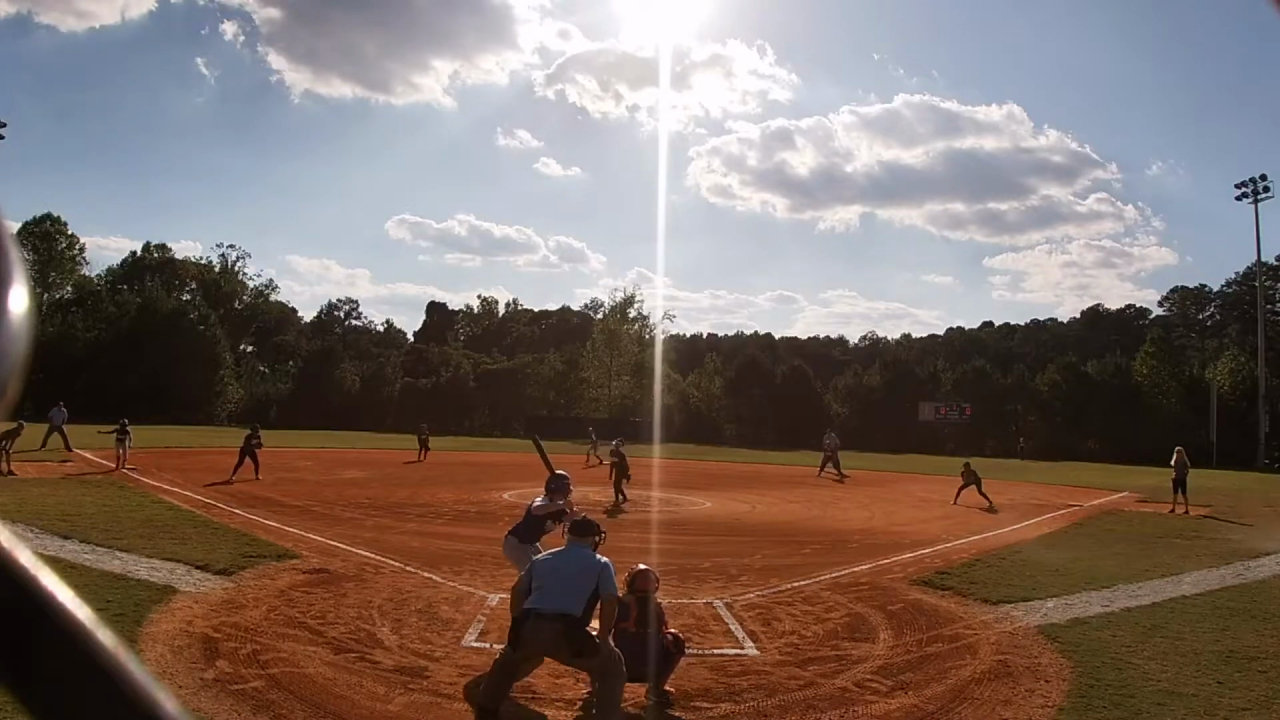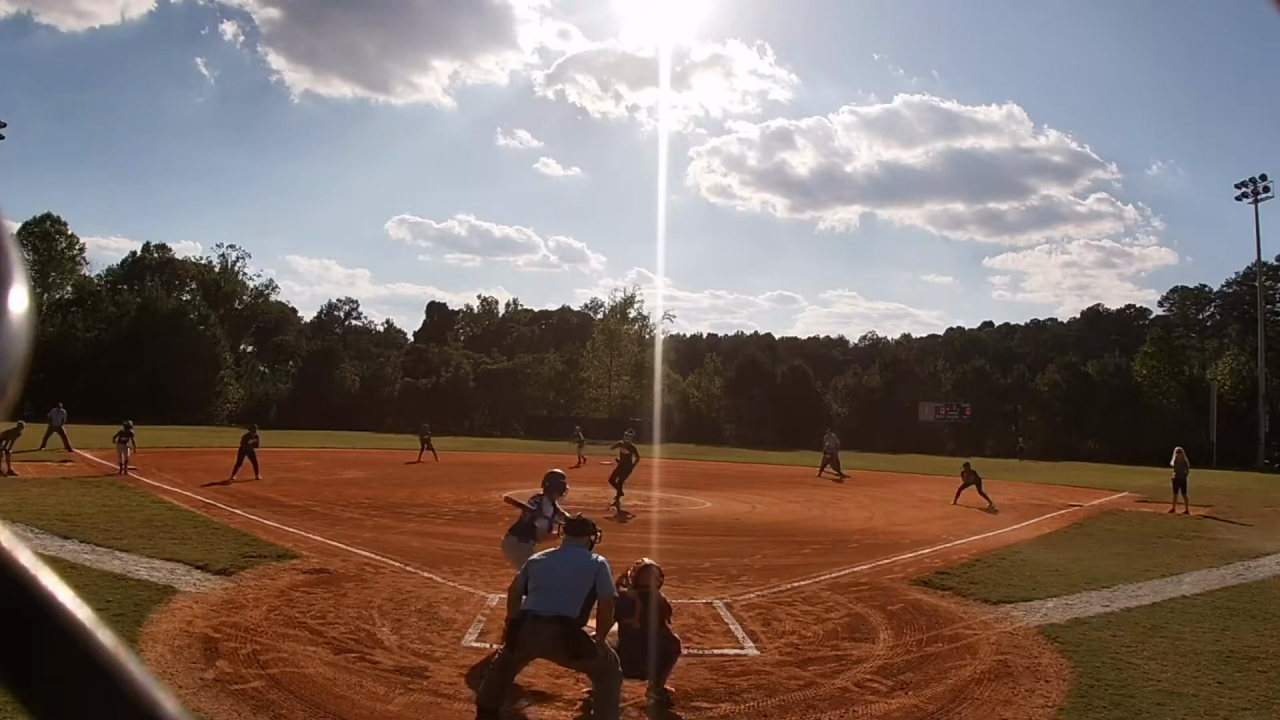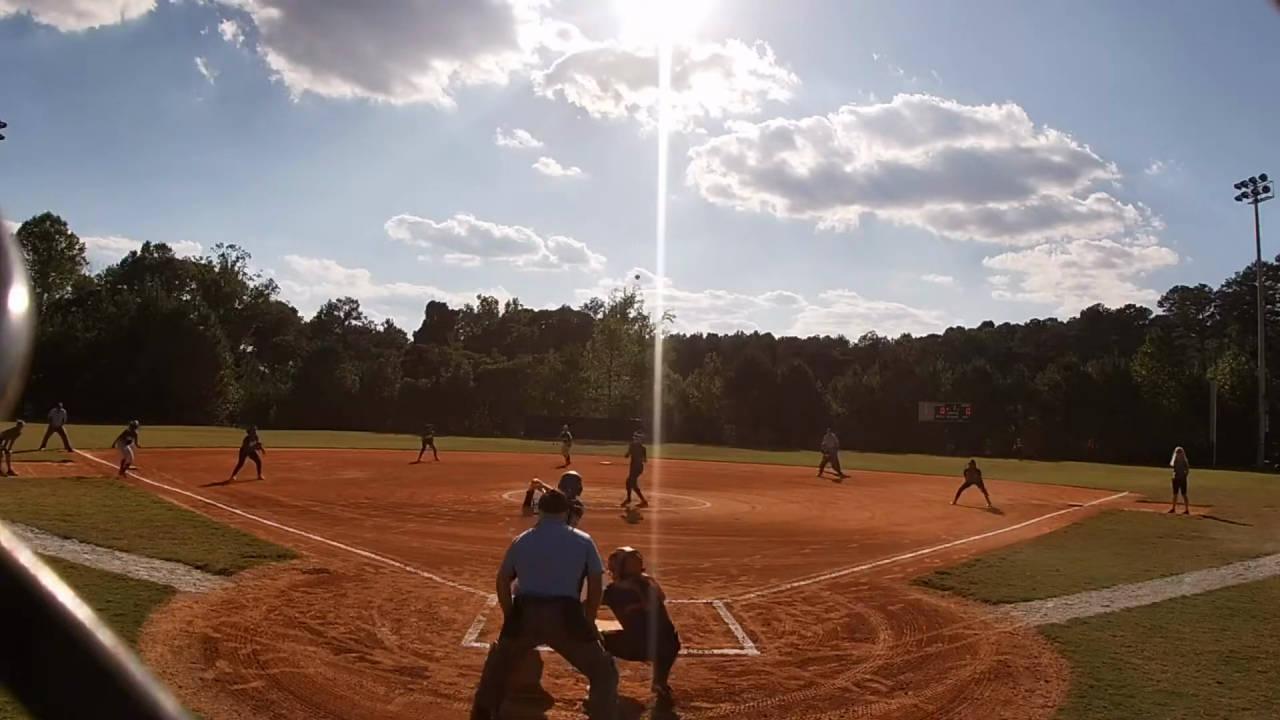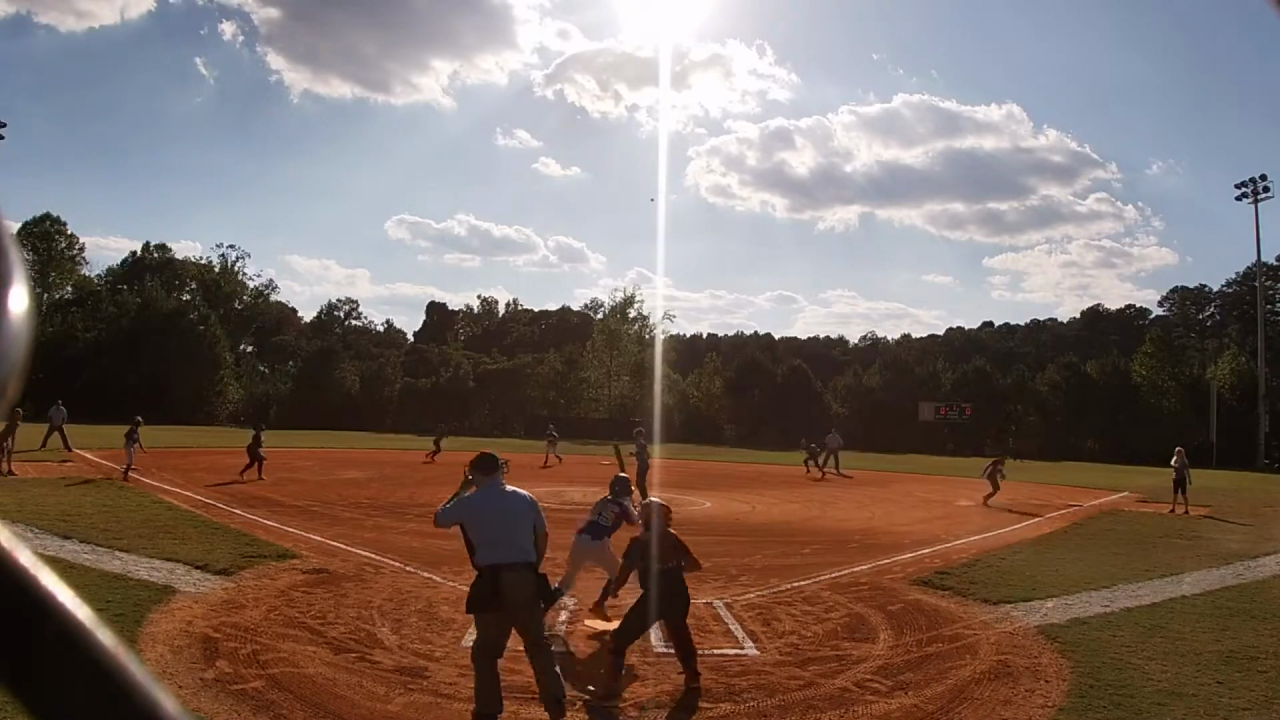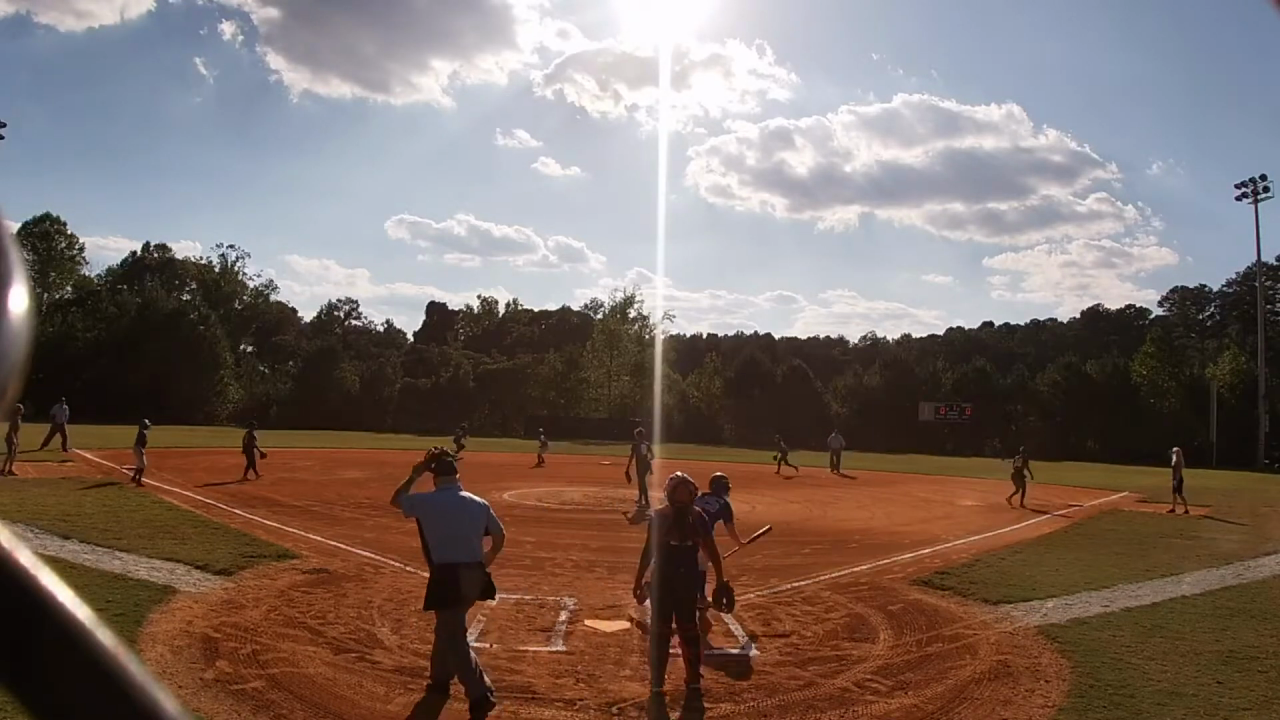
dt=0.4s
person 1, frame 1
left shoulder: (542, 558)
right shoulder: (600, 563)
left elbow: (517, 593)
right elbow: (610, 602)
left wrist: (520, 630)
right wrist: (603, 638)
left hip: (528, 629)
right hip: (565, 632)
left knee: (509, 659)
right knee: (611, 665)
person 1, frame 2
left shoulder: (538, 558)
right shoulder: (597, 563)
left elbow: (514, 592)
right elbow: (607, 602)
right wrist: (600, 638)
left hip: (526, 632)
right hip: (563, 635)
left knee: (506, 657)
right knee: (608, 666)
person 1, frame 3
left shoulder: (521, 540)
right shoulder: (583, 540)
left elbow: (502, 582)
right elbow: (595, 584)
left wrist: (510, 617)
right wrist: (589, 620)
left hip: (525, 615)
right hip: (565, 616)
left knee: (500, 656)
right knee: (602, 668)
person 1, frame 4
left shoulder: (466, 503)
right shoulder: (525, 499)
left elbow: (438, 521)
right elbow: (542, 537)
left wrist: (462, 491)
left hip: (492, 583)
right hip: (526, 581)
left knee: (486, 651)
right knee: (538, 642)
right ankle: (554, 698)
person 1, frame 5
left shoulder: (425, 501)
right shoulder: (478, 503)
left elbow: (396, 500)
right elbow: (499, 536)
left wrist: (416, 473)
right wrist: (486, 560)
left hip: (447, 578)
right hip: (475, 576)
left knee: (453, 639)
right knee: (450, 629)
left ankle: (480, 695)
right ankle: (440, 679)
person 2, frame 1
left shoulder: (619, 604)
right shoulder: (656, 606)
right elbow: (663, 639)
right hip: (652, 670)
right knee: (676, 640)
right ankle: (656, 689)
person 2, frame 2
left shoulder: (623, 597)
right shoulder: (661, 601)
left hip: (623, 665)
right hip: (654, 666)
right knee: (673, 641)
right ankle: (657, 688)
person 2, frame 3
left shoulder: (615, 590)
right shoulder: (649, 582)
left hip: (638, 646)
right hip: (668, 646)
left knee: (599, 640)
right ankle: (661, 684)
person 2, frame 4
left shoulder: (638, 542)
right shoulder: (673, 539)
left elbow: (621, 578)
right elbow: (695, 566)
left wrist: (613, 590)
left hip: (653, 598)
right hip: (679, 598)
left knee: (618, 641)
right knee: (680, 634)
left ankle: (610, 692)
right ankle: (693, 680)
person 2, frame 5
left shoulder: (660, 516)
right shoulder: (698, 518)
left elbow: (649, 551)
left wrist: (639, 580)
left hip: (662, 579)
right hip: (689, 579)
left knee: (660, 633)
right knee: (688, 630)
left ankle: (657, 688)
right ankle: (693, 685)
